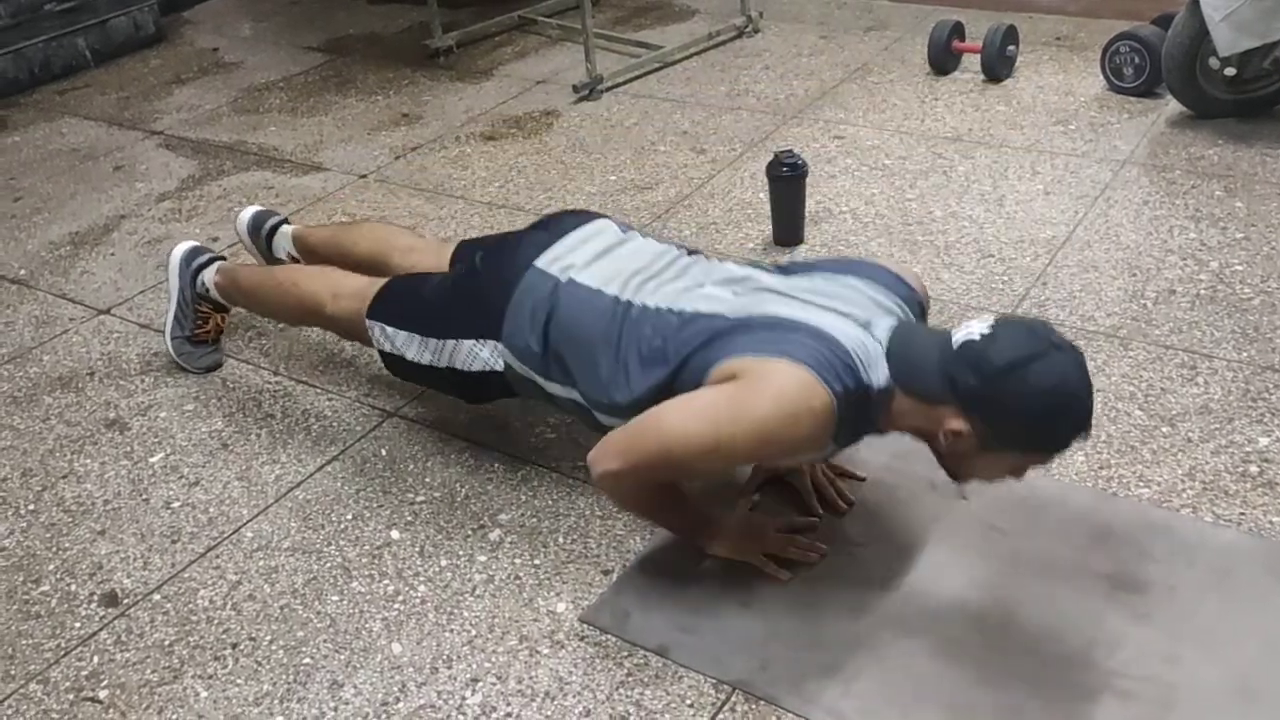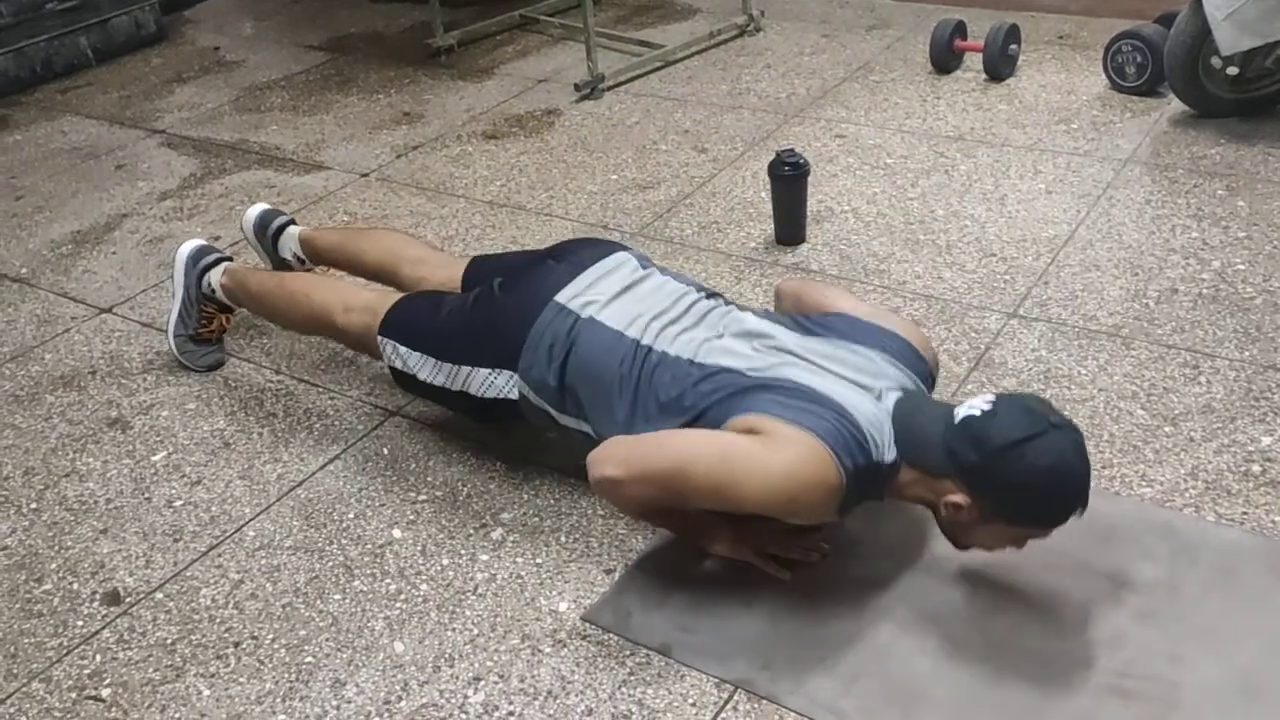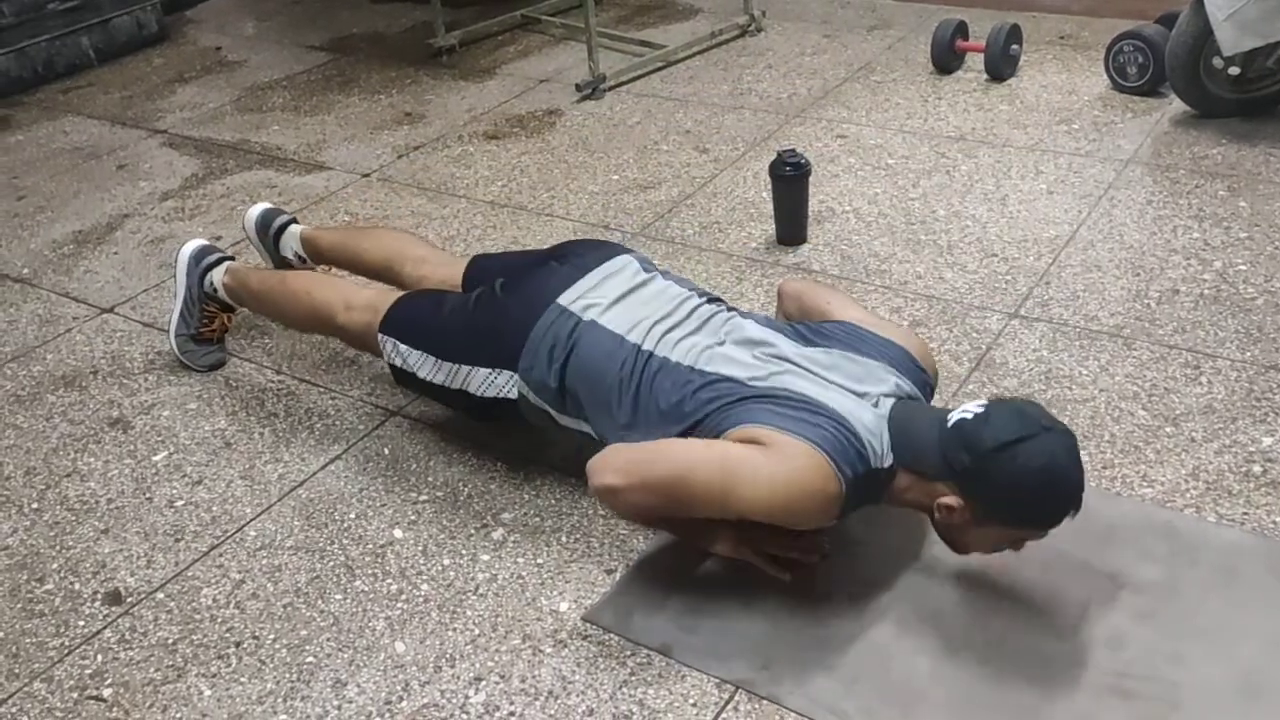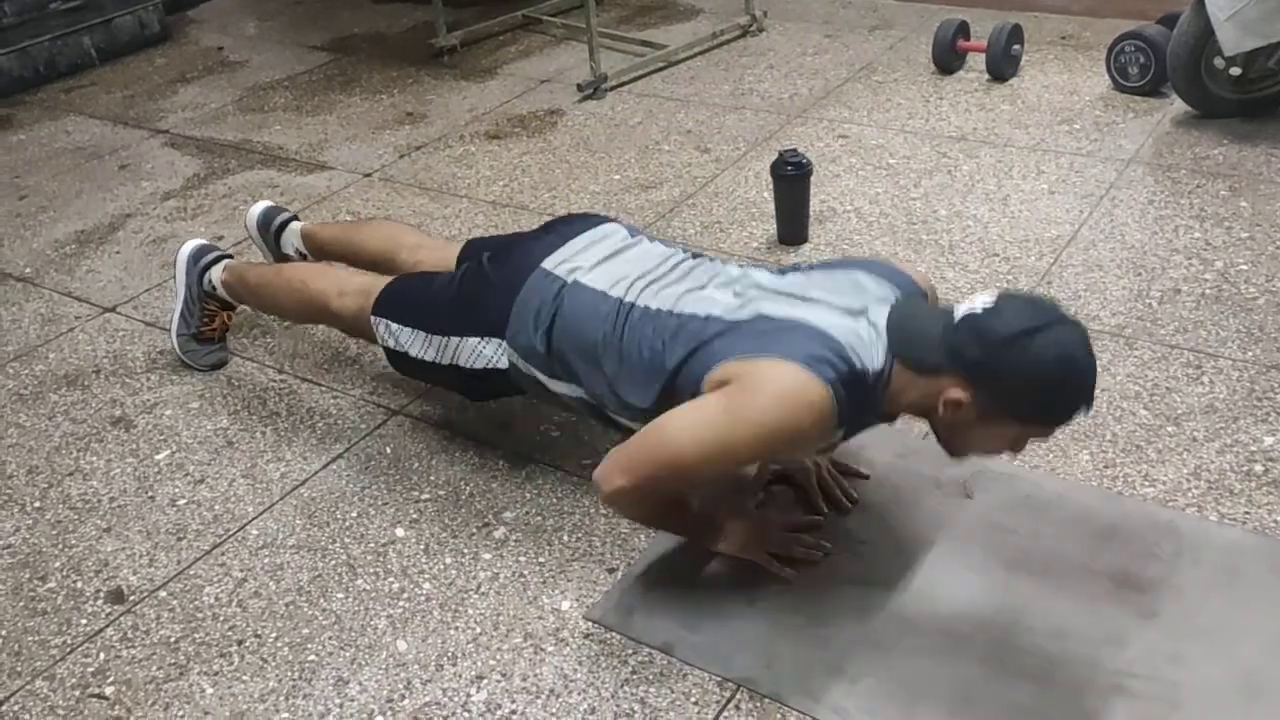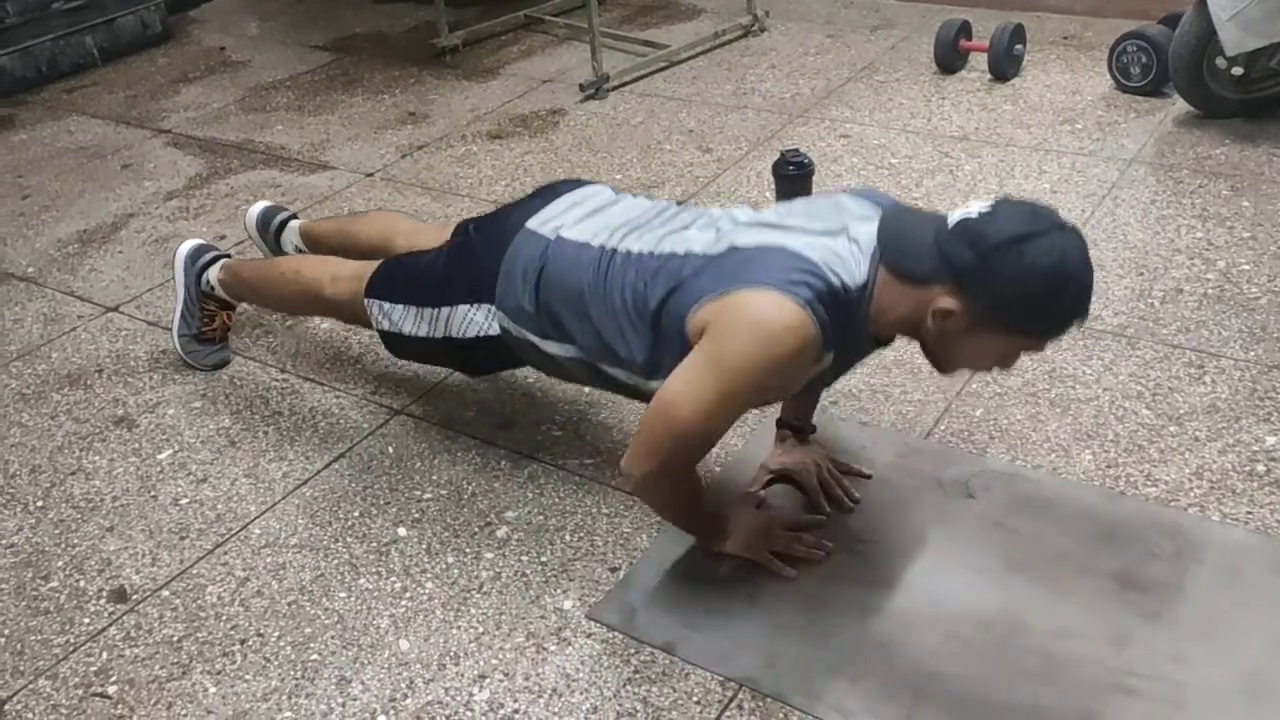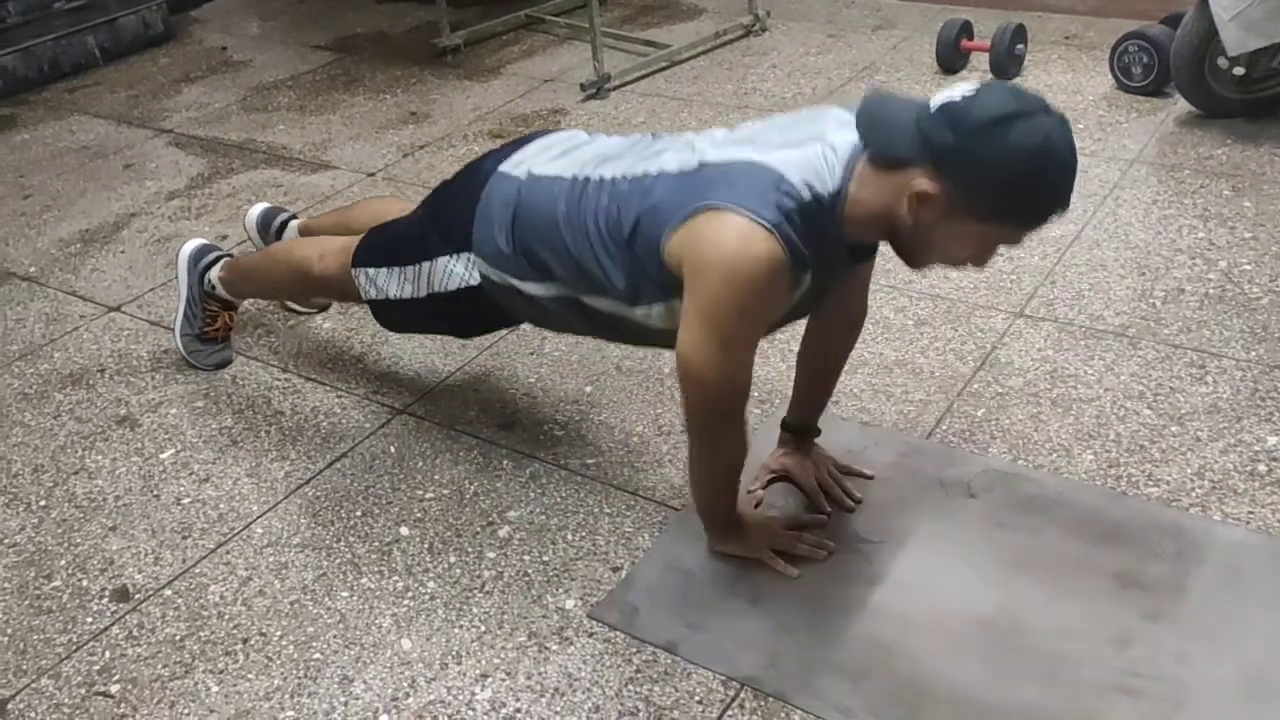
dt=0.2s
person 1, frame 1
left shoulder: (902, 301)
right shoulder: (803, 402)
right elbow: (615, 464)
right wrist: (712, 532)
left hip: (597, 253)
right hip: (531, 319)
left knee: (424, 264)
right knee: (359, 308)
left ankle: (282, 234)
right ankle: (210, 278)
person 1, frame 2
left shoulder: (909, 358)
right shoulder: (810, 475)
left elbow: (794, 292)
right elbow: (614, 468)
right wrist: (717, 533)
left hip: (615, 282)
right hip: (549, 346)
left knee: (435, 277)
right knee: (370, 320)
left ankle: (289, 236)
right ankle: (216, 280)
person 1, frame 3
left shoulder: (907, 364)
right shoulder: (808, 484)
left elbow: (796, 290)
right elbow: (612, 474)
right wrist: (720, 533)
left hip: (614, 282)
right hip: (550, 348)
left knee: (437, 274)
right knee: (370, 317)
left ankle: (292, 235)
right ankle: (221, 276)
person 1, frame 4
left shoulder: (913, 298)
right shoulder: (799, 403)
right elbow: (620, 477)
right wrist: (720, 528)
left hip: (605, 253)
right hip: (539, 318)
left knee: (432, 261)
right knee: (362, 304)
left ankle: (292, 230)
right ankle: (217, 276)
person 1, frame 5
left shoulder: (899, 232)
right shoulder: (780, 328)
right elbow: (647, 465)
left wrist: (797, 437)
right wrist: (723, 531)
left hip: (593, 218)
right hip: (526, 281)
left knee: (425, 243)
right knee: (357, 291)
left ankle: (291, 228)
right ankle: (215, 276)
person 1, frame 6
left shoulder: (877, 149)
right shoulder: (749, 250)
left elbow: (842, 302)
right elbow: (713, 426)
left wrist: (803, 441)
right wrist: (729, 530)
left hip: (569, 170)
right hip: (503, 231)
left knee: (403, 225)
right knee: (346, 268)
left ankle: (288, 225)
right ankle: (217, 274)
